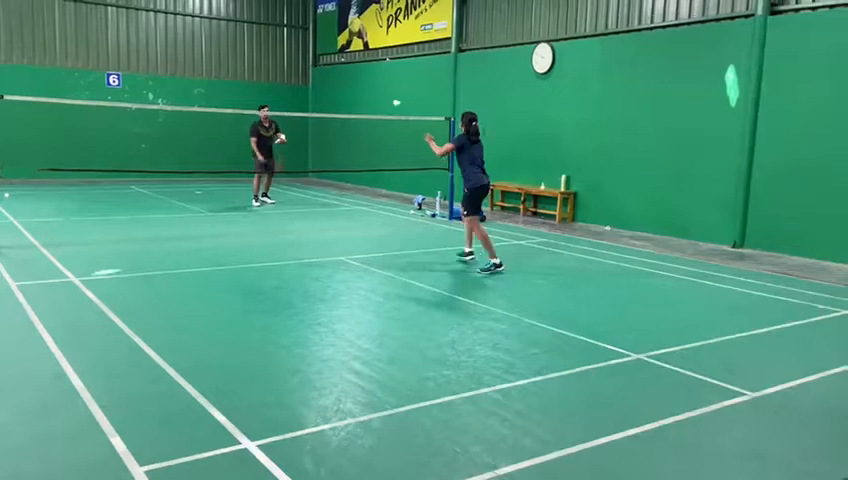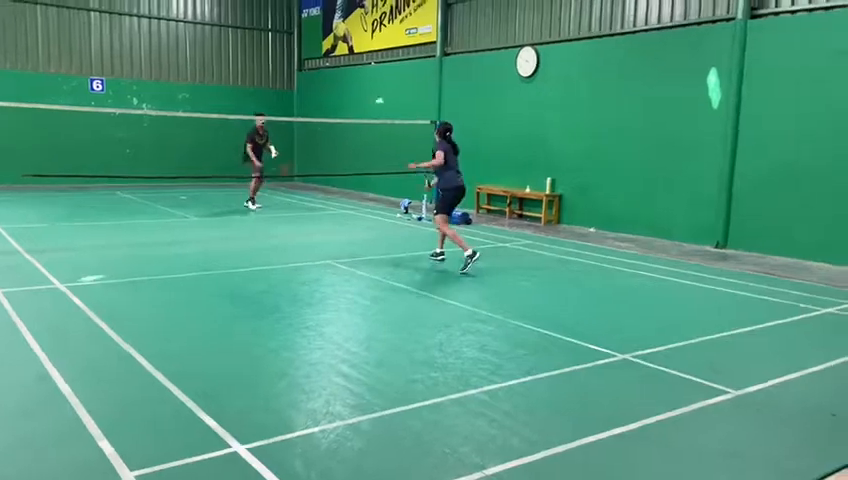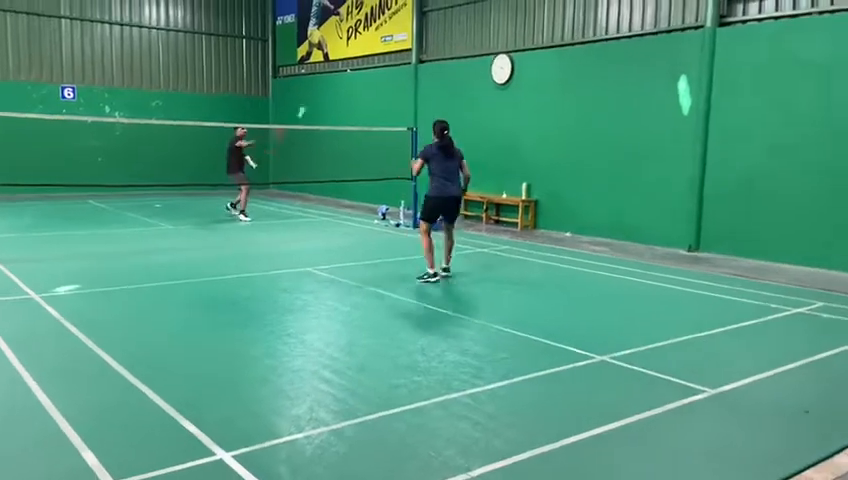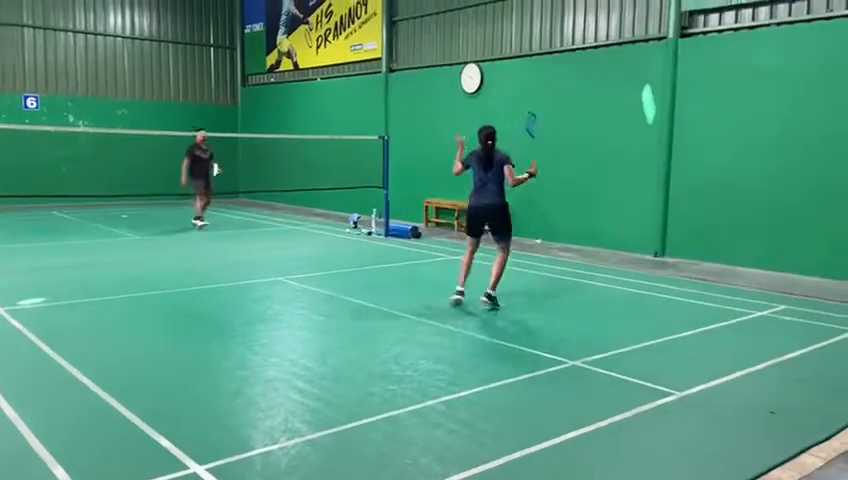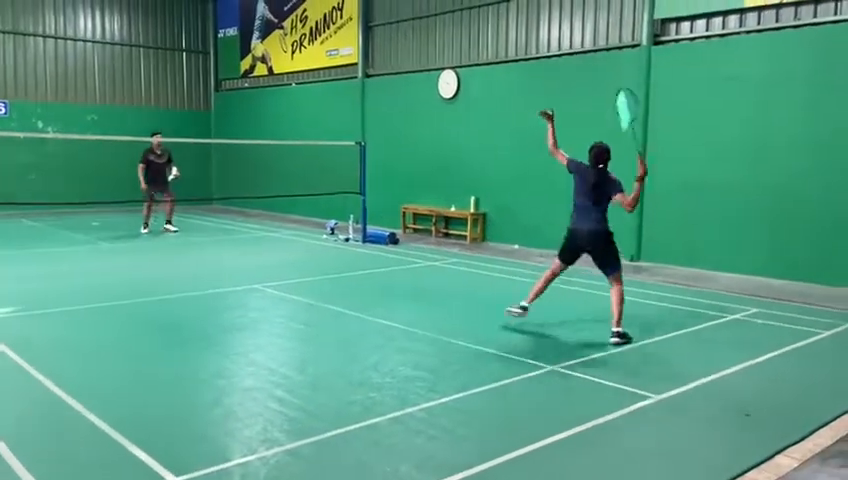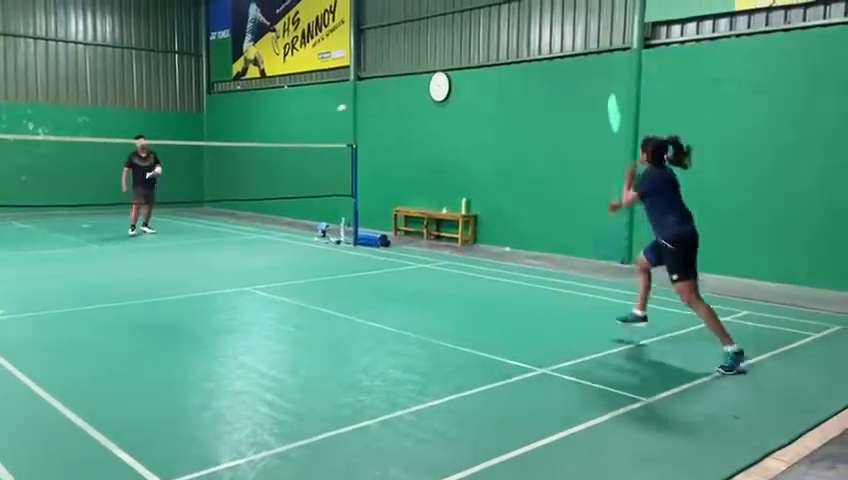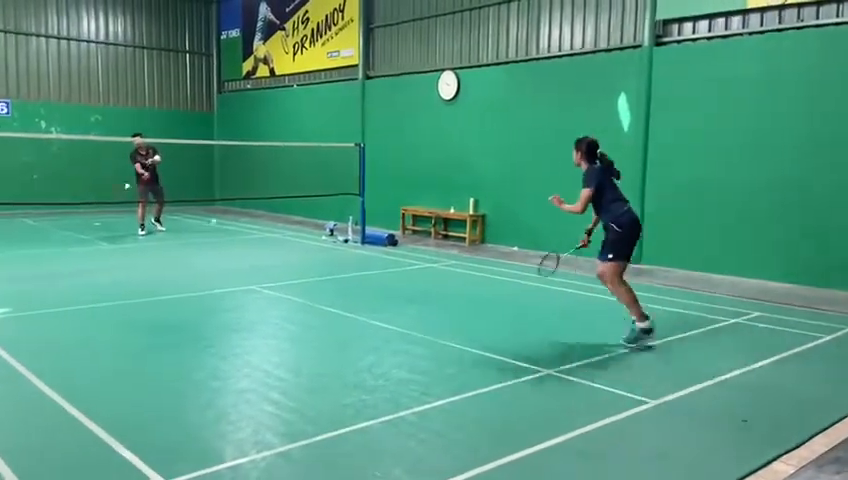
dt=0.5s
person 1, frame 1
left shoulder: (462, 138)
right shoulder: (476, 140)
left elbow: (441, 152)
left wrist: (431, 142)
left hip: (474, 185)
right hip: (482, 183)
left knee: (474, 225)
right knee: (468, 217)
left ankle: (495, 261)
right ankle: (468, 250)
person 1, frame 2
left shoulder: (440, 145)
right shoulder: (452, 147)
left elbow: (439, 162)
left wrist: (418, 165)
right wrist: (433, 183)
left hip: (449, 188)
right hip: (459, 187)
left knee: (442, 224)
right knee: (441, 218)
left ankle: (470, 252)
right ankle: (440, 250)
person 1, frame 3
left shoulder: (429, 149)
right shoulder: (456, 151)
left elbow: (415, 172)
right elbow: (467, 175)
left wrist: (414, 164)
right wrist: (463, 190)
left hip: (436, 196)
right hip: (454, 197)
left knee: (425, 232)
right knee: (449, 231)
left ankle: (431, 272)
right ankle: (446, 267)
person 1, frame 4
left shoulder: (473, 155)
right shoulder: (503, 157)
left elbow: (456, 171)
right elbow: (513, 181)
left wrist: (460, 150)
right wrist: (529, 174)
left hip: (475, 208)
right hip: (496, 208)
left knee: (470, 250)
right knee: (503, 251)
left ankle: (459, 289)
right ankle: (490, 291)
person 1, frame 5
left shoulder: (579, 169)
right shoulder: (611, 182)
left elbow: (553, 149)
right elbow: (630, 206)
left wrist: (550, 123)
right wrist: (640, 179)
left hip: (576, 233)
right hip: (599, 236)
left knee: (553, 272)
right knee: (616, 284)
left ankle: (525, 304)
right ankle: (617, 330)
person 1, frame 6
left shoulder: (648, 175)
right shoulder: (664, 172)
left elbow: (627, 201)
left wrist: (628, 184)
right wrist: (619, 203)
left hip: (677, 239)
right hip: (673, 238)
left knee: (690, 298)
right knee: (642, 263)
left ankle: (732, 350)
right ankle: (639, 314)
person 1, frame 7
left shoulder: (593, 173)
right shoulder: (597, 171)
left elbow: (580, 208)
left wrist: (561, 204)
right wrist: (589, 231)
left hip: (624, 226)
right hip: (619, 226)
left knee: (612, 278)
right knee: (603, 274)
left ankle: (643, 324)
right ankle: (640, 320)
